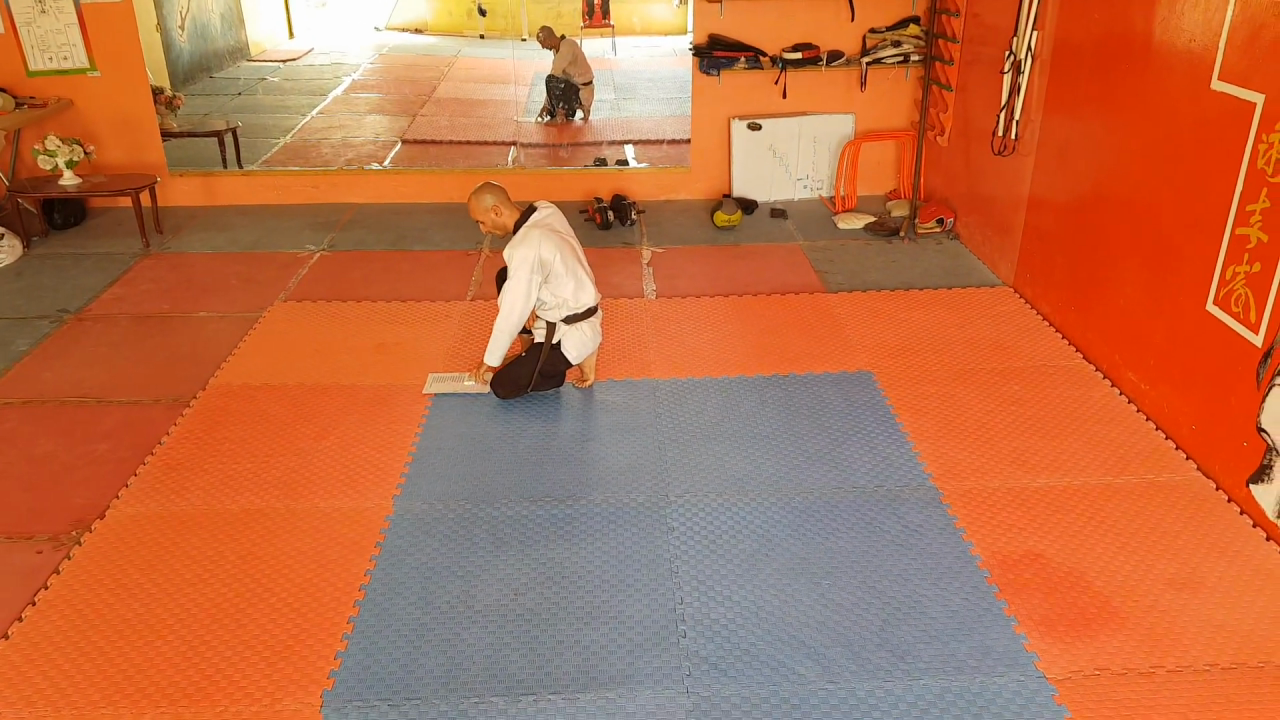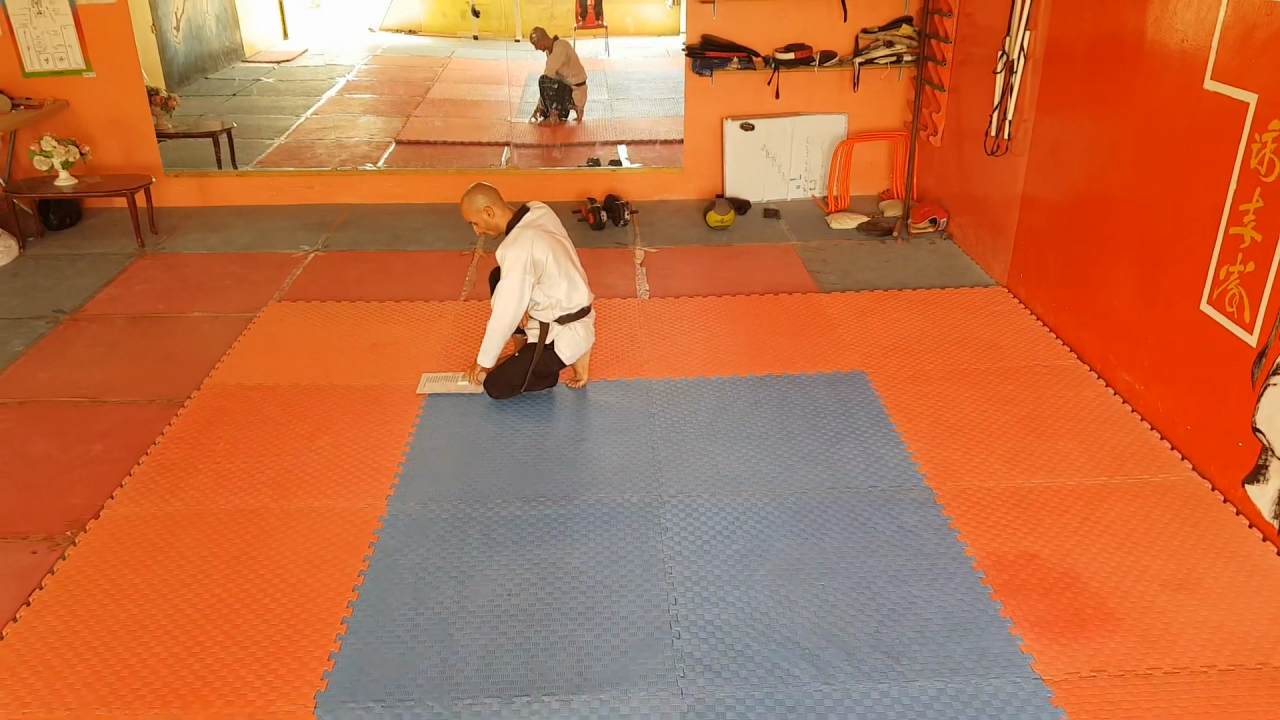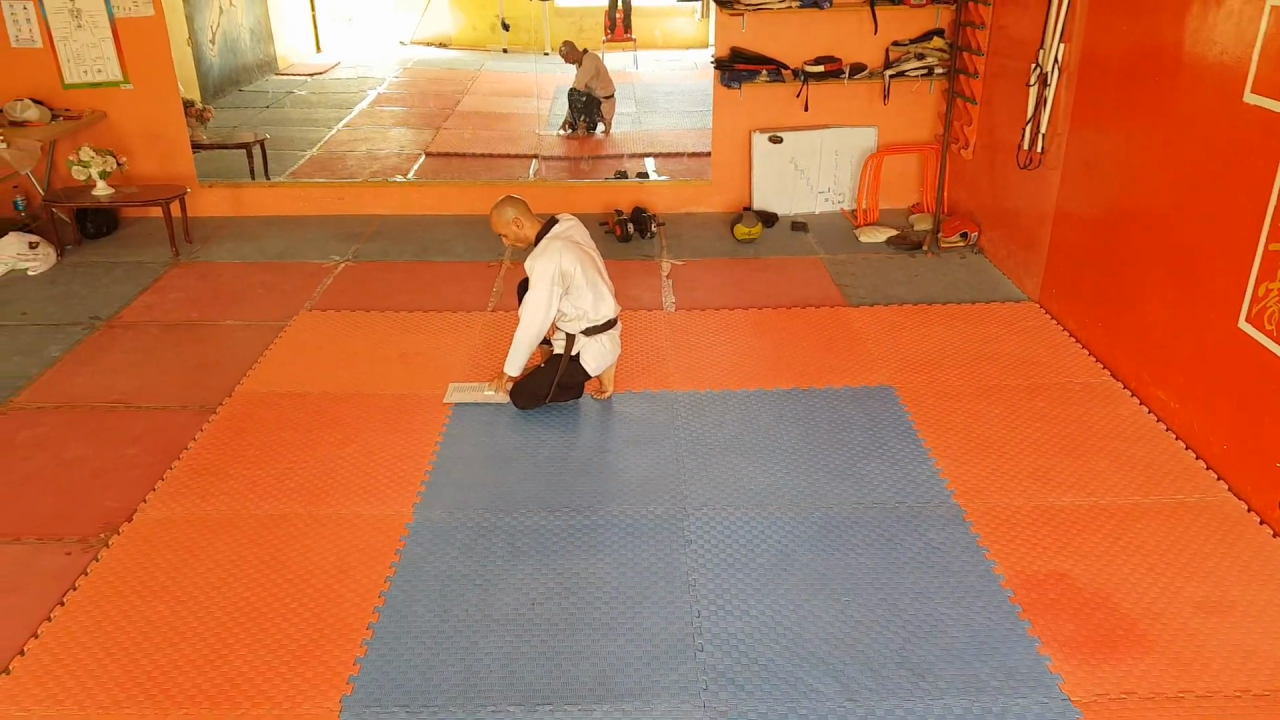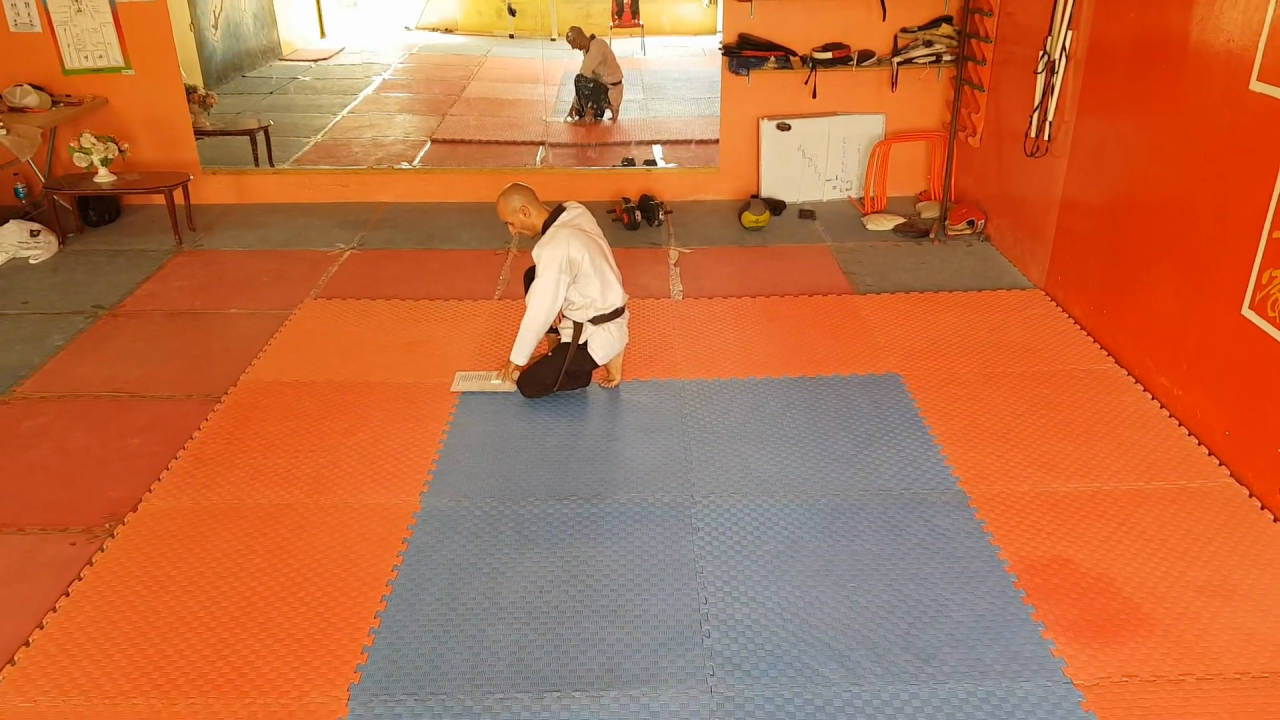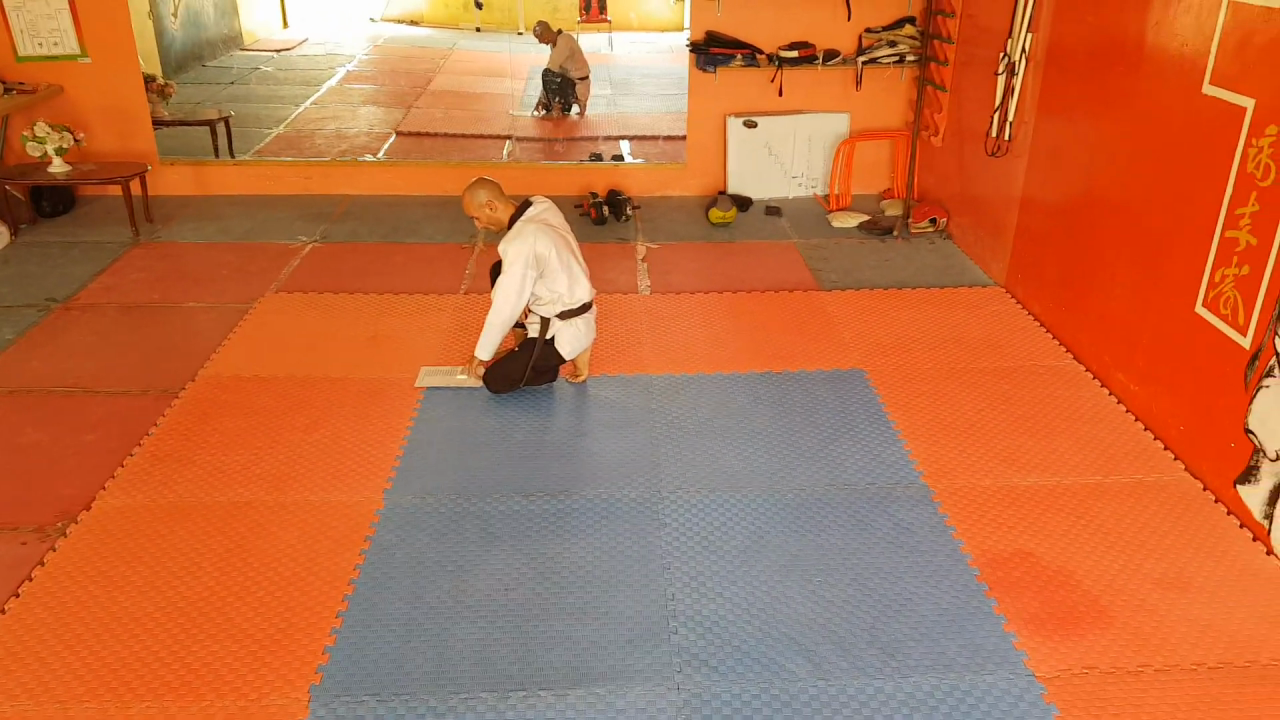
dt=0.5s
person 1, frame 1
left shoulder: (526, 249)
right shoulder: (546, 210)
left elbow: (511, 315)
left wrist: (490, 361)
right wrist: (528, 303)
left hip: (573, 334)
right hip: (576, 306)
left knee: (502, 386)
right knee: (506, 278)
left ankle: (578, 356)
right ankle: (530, 350)
person 1, frame 2
left shoulder: (518, 249)
right shoulder: (539, 211)
left elbow: (504, 316)
left wrist: (483, 362)
right wrist: (520, 302)
left hip: (565, 333)
right hip: (569, 306)
left knee: (496, 387)
right knee: (499, 279)
left ankle: (571, 356)
right ankle: (523, 351)
person 1, frame 3
left shoulder: (546, 259)
right shoulder: (568, 223)
left elbow: (531, 326)
left wrist: (509, 371)
right wrist: (548, 312)
left hip: (591, 346)
right hip: (597, 318)
left knee: (521, 397)
right knee: (528, 290)
left ankle: (596, 367)
right ankle: (550, 363)
person 1, frame 4
left shoulder: (554, 248)
right shoulder: (574, 211)
left elbow: (538, 314)
left wrist: (516, 360)
right wrist: (554, 302)
left hip: (598, 335)
right hip: (604, 306)
left knee: (528, 386)
right knee: (533, 277)
left ankle: (604, 357)
right ankle: (557, 351)
person 1, frame 5
left shoulder: (521, 243)
right shoulder: (542, 205)
left elbow: (504, 309)
left wrist: (480, 355)
right wrist: (520, 296)
left hip: (566, 330)
right hip: (571, 301)
left knee: (495, 381)
right knee: (500, 273)
left ankle: (571, 351)
right ankle: (525, 346)
